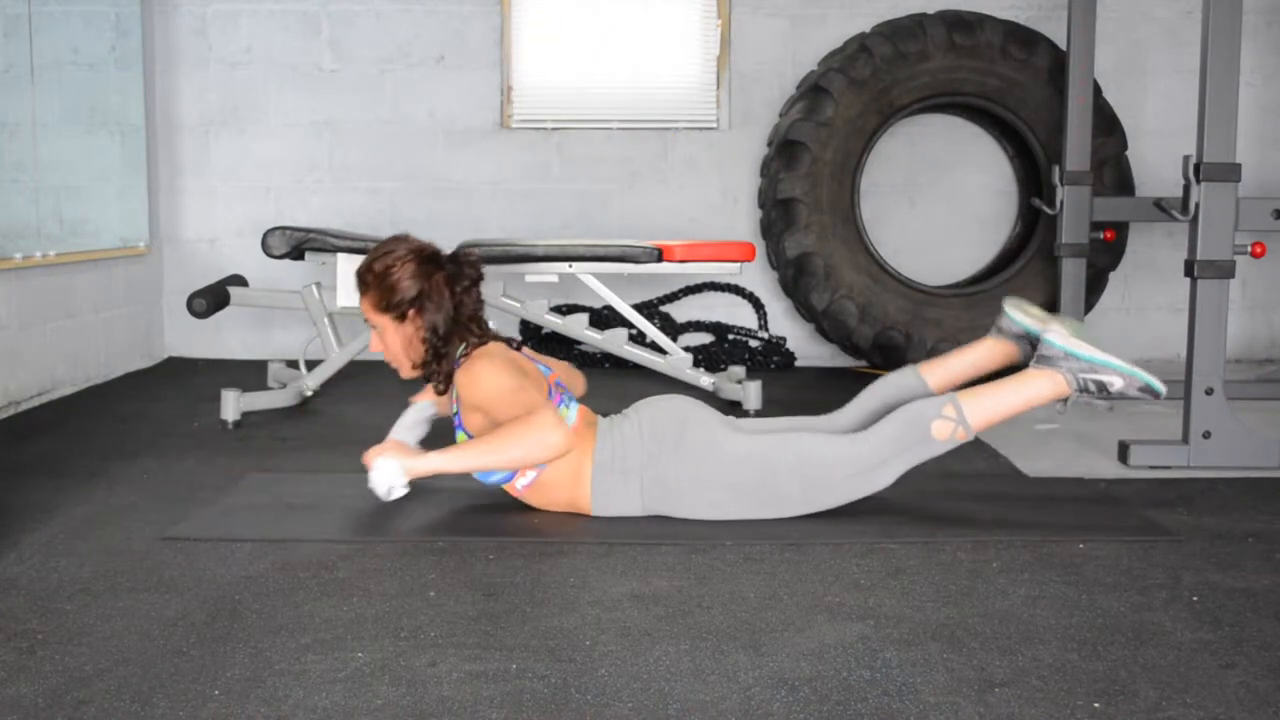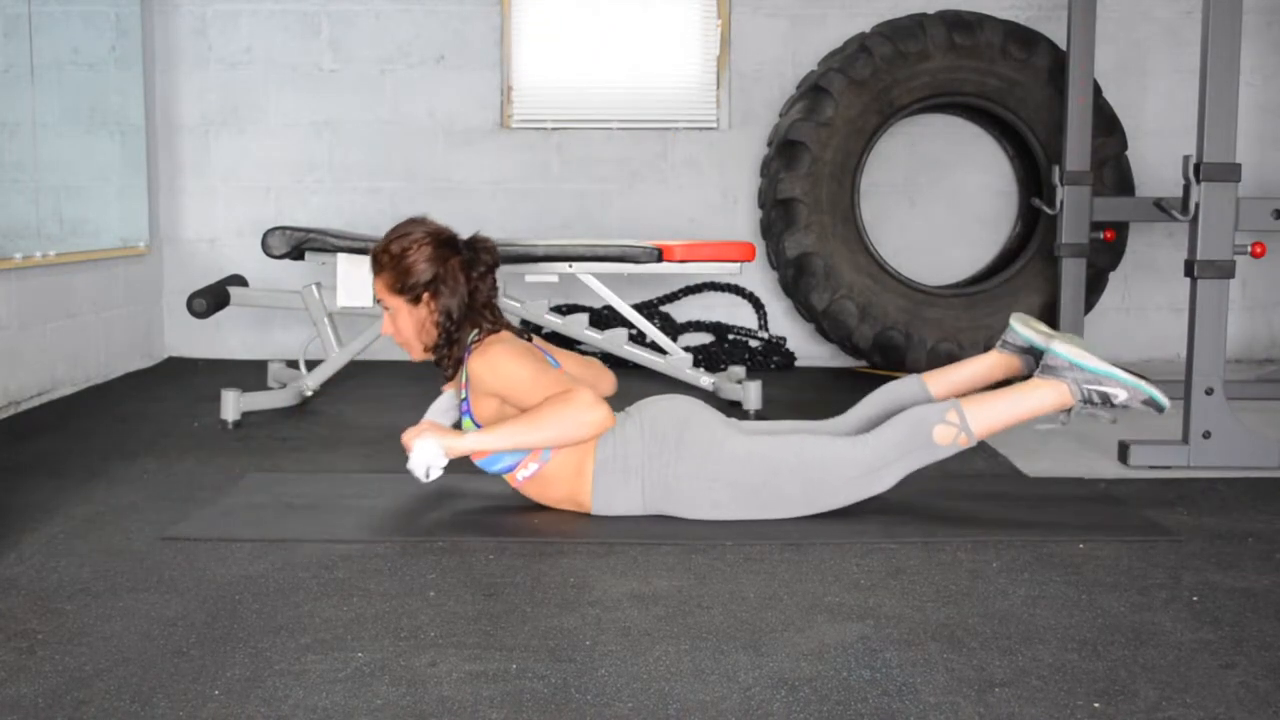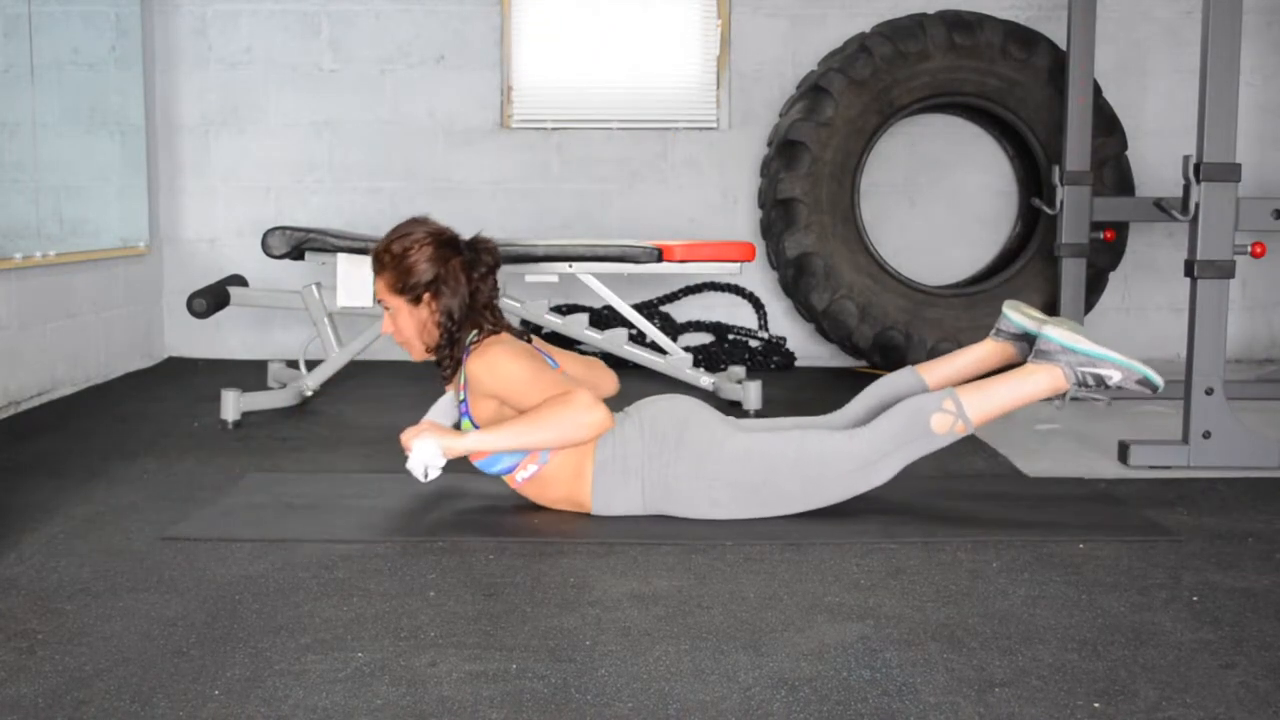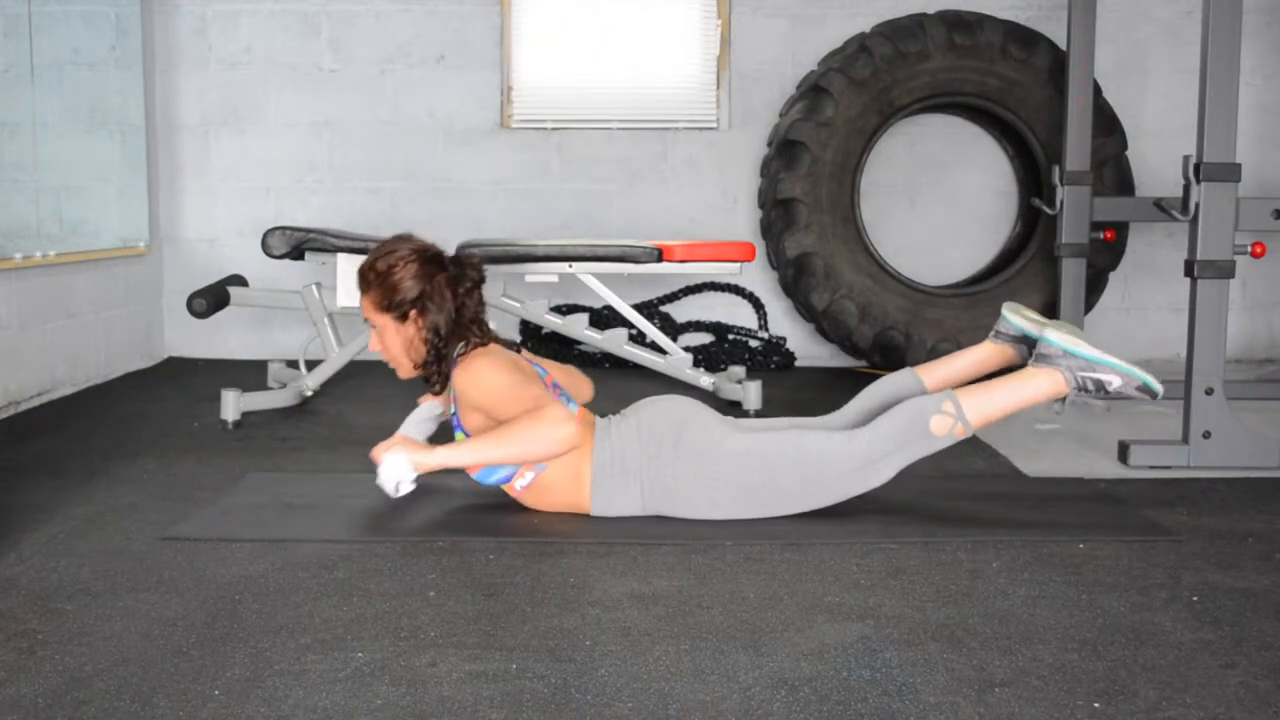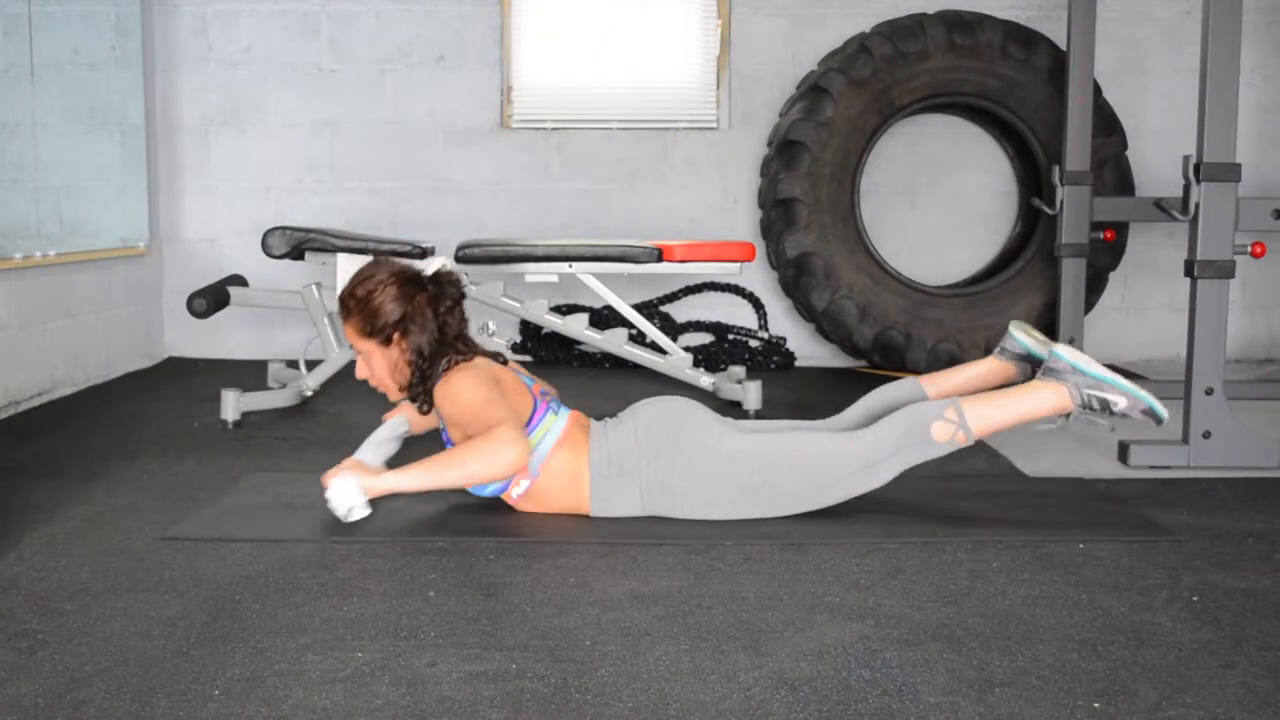
dt=0.2s
person 1, frame 1
left shoulder: (478, 372)
right shoulder: (480, 352)
left elbow: (552, 432)
left wrist: (426, 461)
left hip: (673, 470)
right hip: (661, 437)
left knee: (875, 457)
right knee: (846, 429)
left ankle: (1064, 380)
right ankle: (1010, 340)
person 1, frame 2
left shoulder: (489, 360)
right shoulder: (492, 342)
left elbow: (591, 411)
left wrist: (460, 438)
left hip: (674, 471)
right hip: (664, 438)
left knee: (876, 463)
right knee: (850, 436)
left ankle: (1067, 388)
right ankle: (1015, 355)
person 1, frame 3
left shoulder: (488, 362)
right shoulder: (493, 343)
left elbow: (590, 414)
left wrist: (462, 438)
left hip: (675, 468)
right hip: (666, 437)
left knee: (877, 454)
right knee: (849, 432)
left ankle: (1061, 373)
right ankle: (1012, 344)
person 1, frame 4
left shoulder: (473, 373)
right shoulder: (479, 354)
left elbow: (560, 428)
left wrist: (434, 455)
left hip: (673, 468)
right hip: (663, 436)
left knee: (876, 453)
right knee: (849, 430)
left ankle: (1063, 377)
right ankle: (1008, 344)
person 1, frame 5
left shoulder: (458, 386)
right shoulder: (466, 365)
left elbow: (510, 452)
left wrist: (383, 480)
left hip: (671, 468)
right hip: (661, 438)
left knee: (876, 456)
right knee: (848, 430)
left ankle: (1069, 395)
right ankle: (1014, 361)
